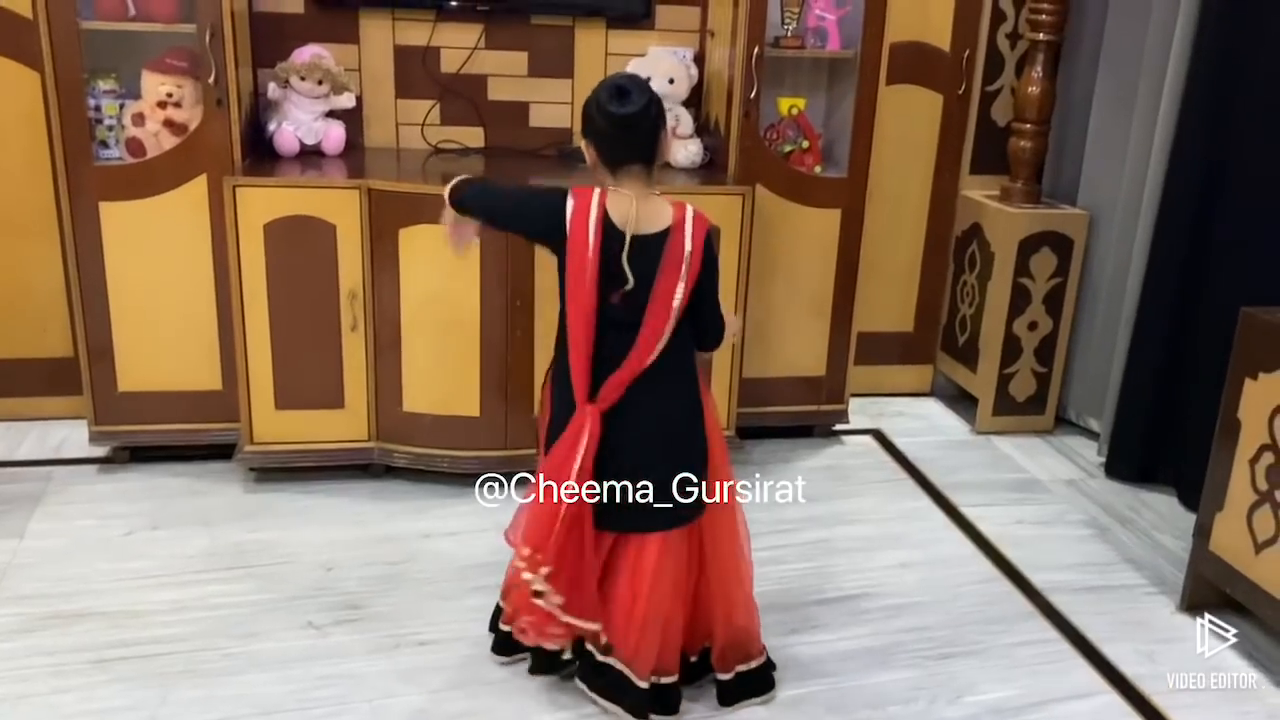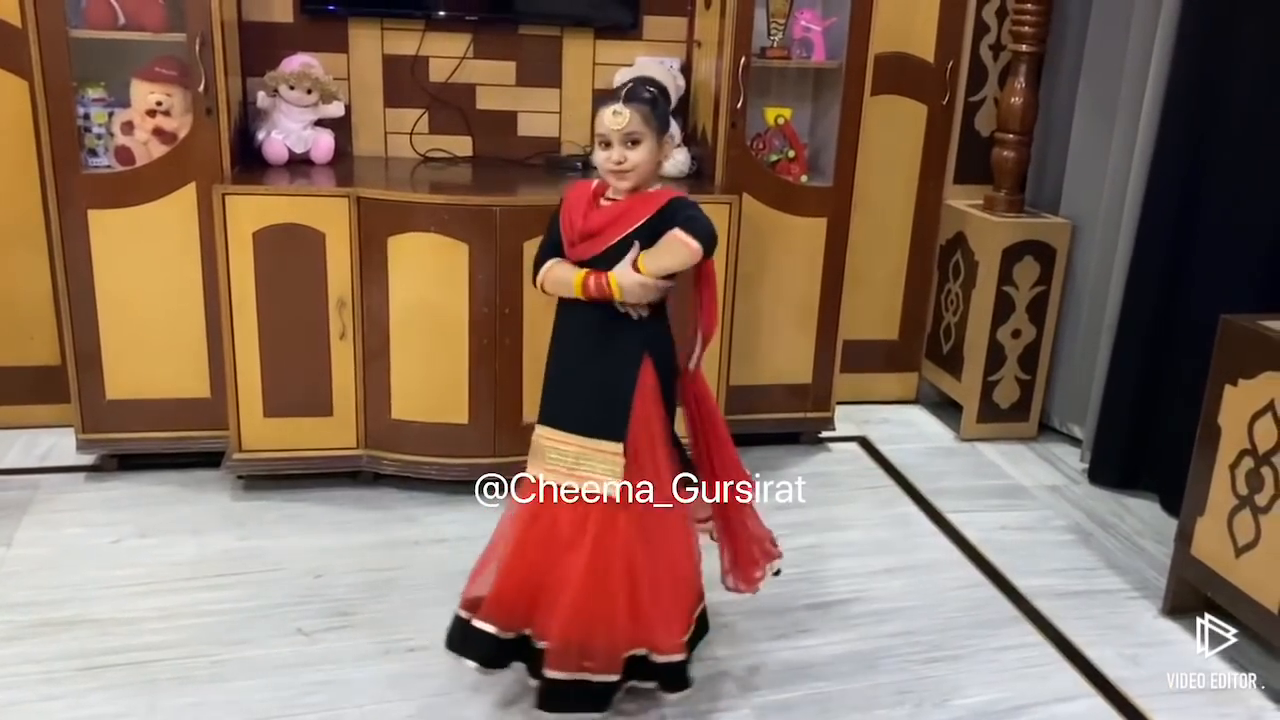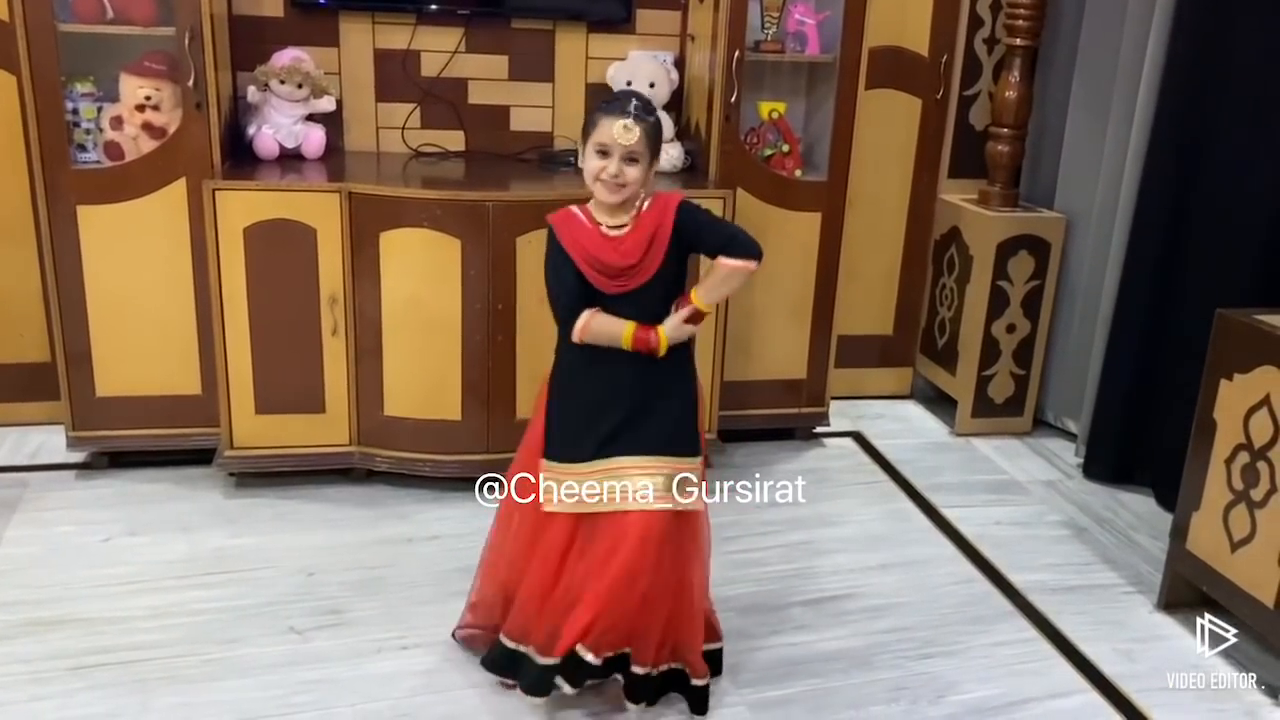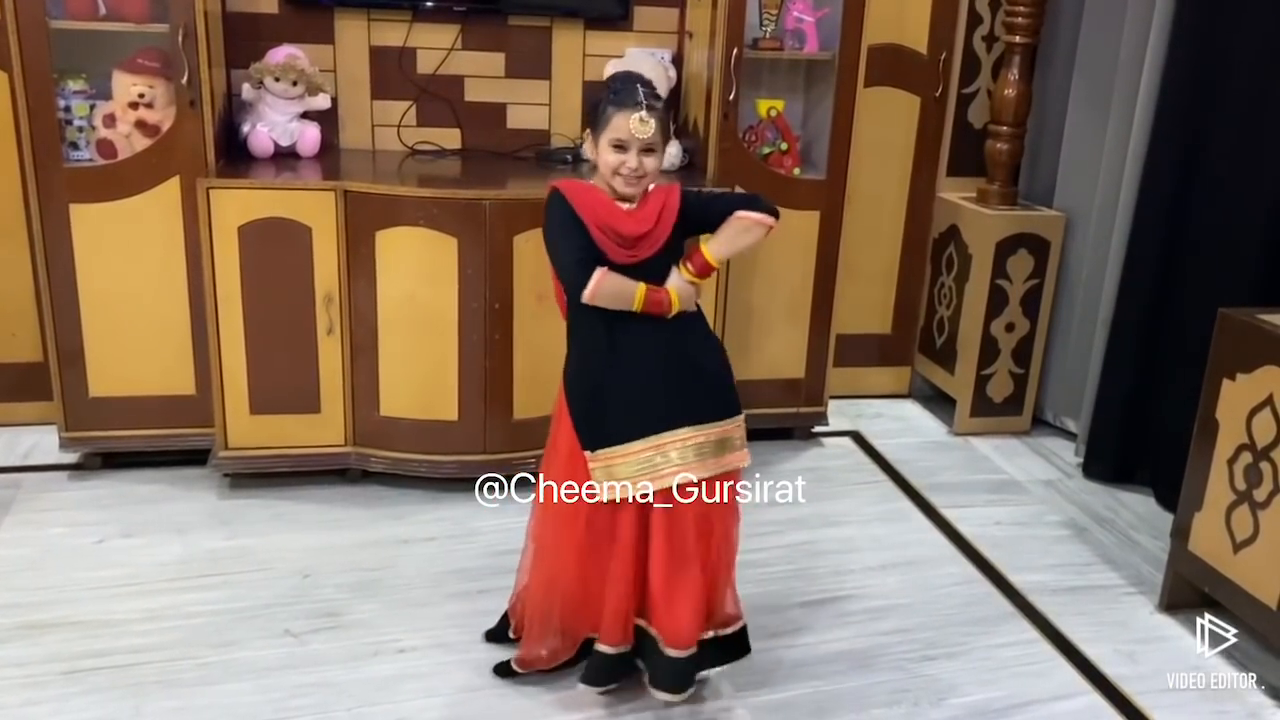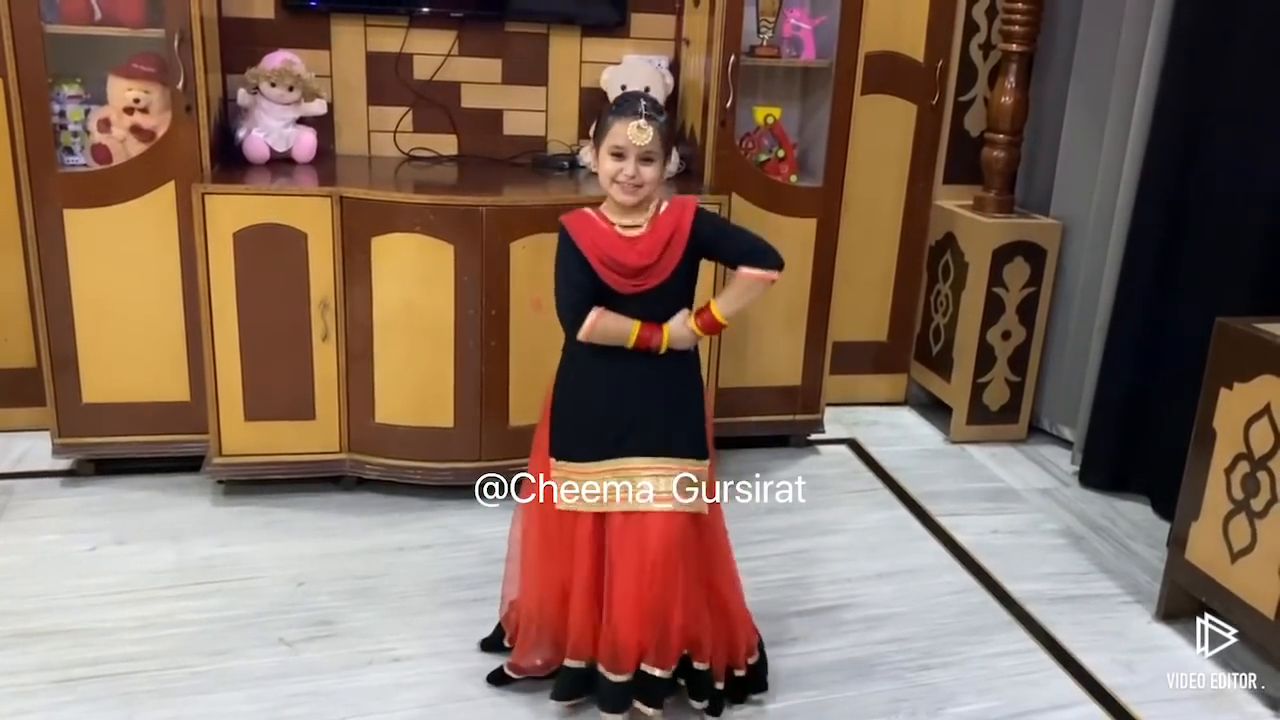
dt=1s
person 1, frame 1
left shoulder: (570, 212)
right shoulder: (694, 230)
left elbow: (466, 198)
right elbow: (705, 333)
left wrist: (463, 214)
right wrist: (722, 332)
left hip: (585, 410)
right hip: (668, 417)
left knee: (574, 521)
right knee: (666, 532)
left ankle: (553, 631)
right ankle: (656, 655)
person 1, frame 2
left shoulder: (667, 209)
right shoulder: (577, 201)
left elbow: (698, 240)
right elbow: (544, 269)
left wrist: (637, 275)
right wrist: (601, 284)
left hip: (631, 385)
right hip: (574, 378)
left knee: (620, 519)
right knee: (564, 508)
left ankle: (611, 651)
right ankle: (564, 632)
person 1, frame 3
left shoulder: (672, 216)
right shoulder: (564, 230)
left elbow: (743, 254)
right elbow: (575, 322)
left wrist: (689, 312)
right wrist: (653, 337)
left hip: (658, 406)
right hip: (582, 403)
left knee: (647, 535)
right knee: (559, 528)
left ankle: (642, 651)
right ankle: (539, 641)
person 1, frame 4
left shoulder: (675, 203)
right shoulder: (566, 203)
left elbow: (759, 213)
right elbow: (582, 282)
left wrist: (694, 269)
right wrist: (663, 300)
left hip: (688, 387)
right hip: (606, 392)
left knee: (686, 518)
right knee: (601, 520)
left ankle: (680, 642)
right ankle: (596, 636)
person 1, frame 5
left shoulder: (686, 221)
right shoulder: (577, 231)
left elbow: (764, 263)
right elbow: (579, 318)
left wrist: (704, 322)
right wrist: (661, 335)
left hip: (666, 415)
right hip: (588, 413)
left knee: (664, 545)
right knee: (579, 539)
right ankle: (573, 652)
